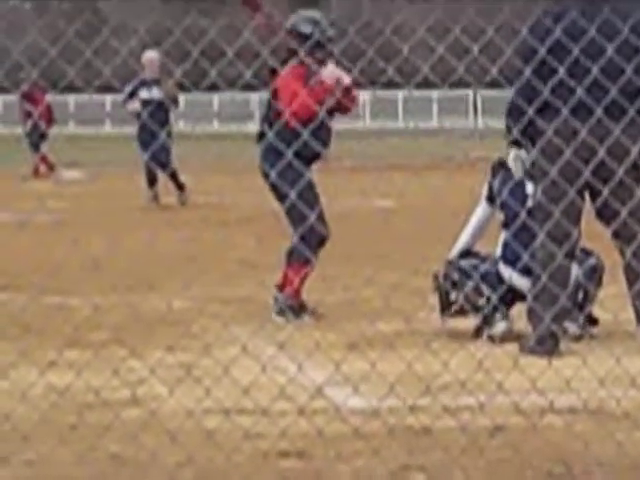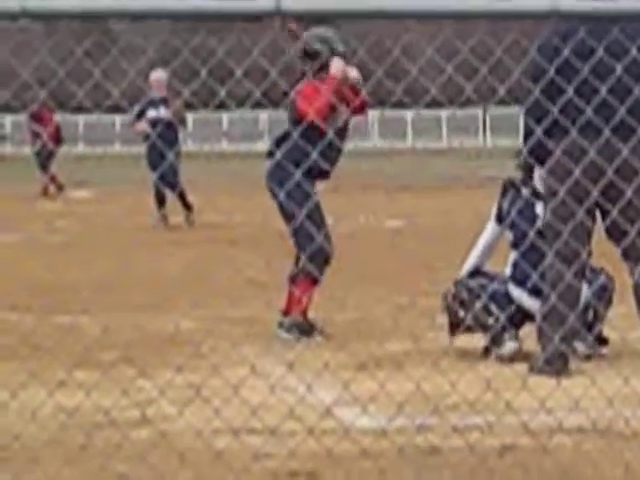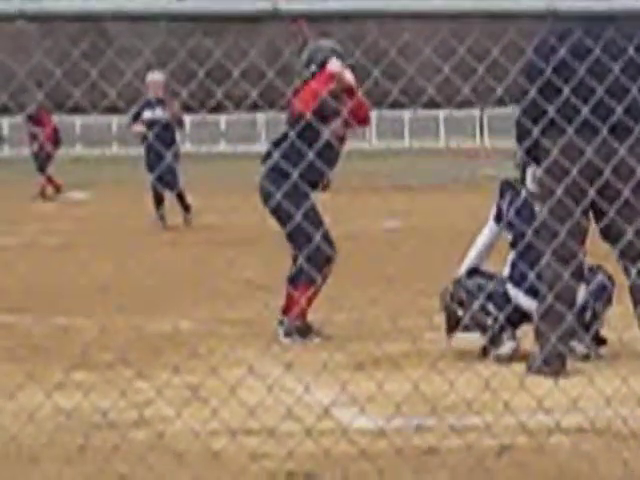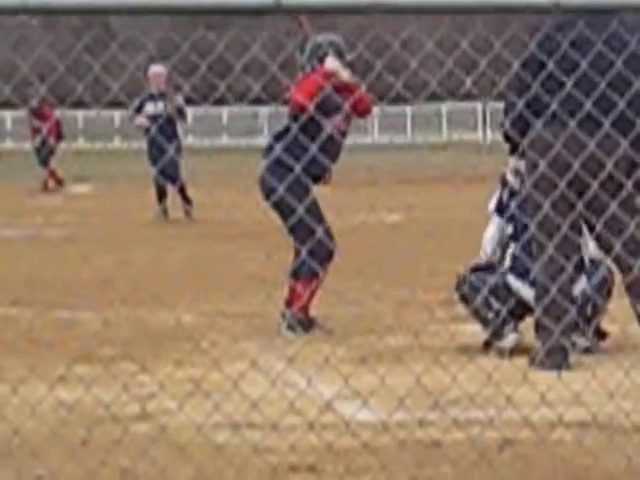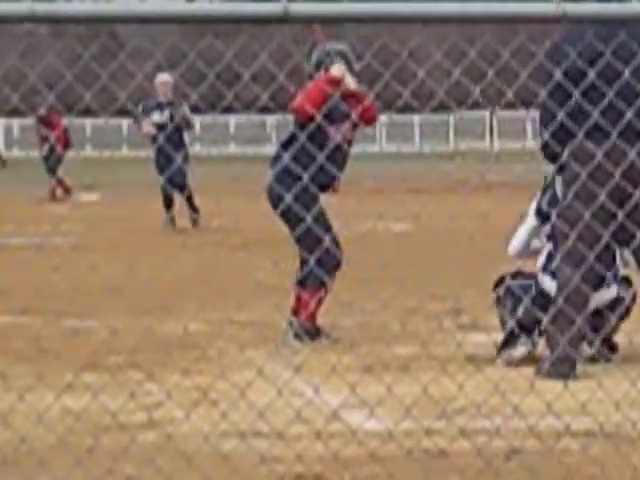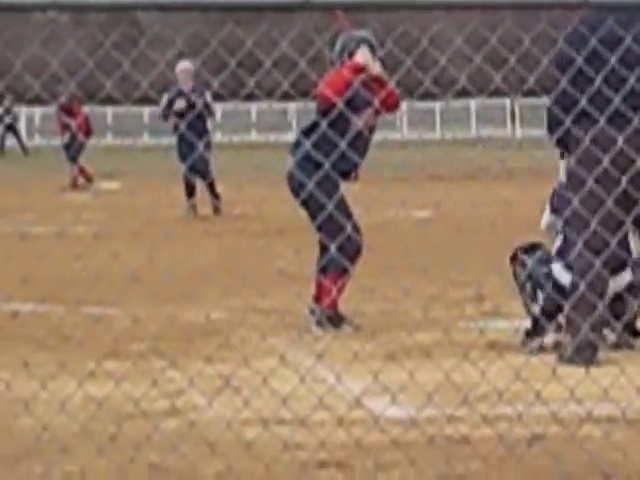
dt=0.5s
person 1, frame 1
left shoulder: (552, 19)
left elbow: (528, 85)
left wrist: (519, 140)
left hip: (561, 134)
left knee: (554, 235)
left ankle: (544, 332)
person 1, frame 2
left shoulder: (558, 40)
left elbow: (538, 106)
left wrist: (538, 159)
left hip: (570, 153)
left knee: (565, 255)
left ankle: (553, 353)
person 1, frame 3
left shoulder: (554, 38)
left elbow: (532, 105)
left wrist: (532, 159)
left hip: (563, 153)
left knee: (559, 255)
left ankle: (550, 353)
person 1, frame 4
left shoulder: (558, 29)
left elbow: (521, 90)
left wrist: (518, 144)
left hip: (554, 145)
left knee: (553, 248)
left ankle: (552, 347)
person 1, frame 5
left shoulder: (573, 42)
left elbow: (556, 110)
left wrist: (561, 159)
left hip: (592, 158)
left knee: (575, 256)
left ankle: (560, 355)
person 1, frame 6
left shoulder: (590, 27)
left elbow: (566, 94)
left wrist: (562, 140)
left hip: (599, 140)
left knee: (588, 241)
left ankle: (580, 342)
person 2, frame 1
left shoulder: (317, 74)
right shoulder: (292, 74)
left elbow: (345, 107)
right elbow: (297, 115)
left wrist: (345, 85)
right wrist: (324, 83)
left hip: (296, 164)
right hip: (282, 163)
left knee: (313, 231)
right knee: (312, 231)
left ankle: (286, 292)
right ankle: (287, 301)
person 2, frame 2
left shoulder: (333, 87)
right shoulder: (309, 88)
left elbow: (359, 107)
right elbow: (316, 115)
left wrist: (353, 83)
right wrist: (334, 79)
left hip: (300, 179)
right hip: (289, 178)
left knee: (312, 248)
right knee: (317, 249)
left ankle: (291, 315)
right ankle: (294, 320)
person 2, frame 3
left shoulder: (337, 99)
right shoulder: (312, 96)
left elbow: (363, 118)
right elbow: (302, 105)
left wrist: (350, 87)
right wrist: (329, 75)
left hip: (295, 187)
right hip: (282, 184)
left knee: (311, 251)
right knee: (320, 252)
left ankle: (291, 316)
right ankle: (294, 322)
person 2, frame 4
left shoulder: (339, 93)
right shoulder: (311, 86)
left elbow: (365, 108)
right elbow: (298, 101)
left wrist: (348, 82)
right wrist: (325, 73)
left hip: (296, 179)
right hip: (283, 177)
left knee: (313, 244)
right knee: (319, 246)
left ankle: (294, 310)
right ankle: (296, 315)
person 2, frame 5
left shoulder: (346, 101)
right shoulder: (317, 94)
left elbow: (370, 117)
right elbow: (300, 108)
left wrist: (354, 91)
right wrist: (330, 80)
left hip: (304, 189)
right hip: (290, 186)
left knee: (317, 253)
right knee: (327, 254)
left ankle: (300, 319)
right ankle: (303, 324)
person 2, frame 6
left shoulder: (368, 88)
right shoulder: (339, 81)
left elbow: (393, 103)
right elbow: (324, 95)
left wrist: (378, 76)
right wrist: (355, 67)
left hip: (323, 176)
right hip: (311, 173)
left knee: (336, 240)
right knee: (347, 241)
left ankle: (321, 304)
right ankle: (325, 311)
person 3, frame 1
left shoulder: (501, 173)
left elbow: (478, 223)
left hip: (513, 279)
right knee: (591, 262)
left ankle: (493, 316)
right ankle: (575, 315)
person 3, frame 2
left shoulder: (510, 192)
left elbow: (486, 243)
left wrist: (460, 280)
left hip: (523, 299)
left knee: (466, 284)
right knee: (602, 279)
left ankle: (502, 335)
right ankle: (584, 335)
person 3, frame 3
left shoulder: (510, 193)
left elbow: (483, 245)
left wrist: (458, 282)
left hip: (522, 301)
left knee: (464, 284)
right knee: (601, 279)
left ankle: (500, 336)
right ankle: (583, 336)
person 3, frame 4
left shoulder: (508, 189)
left elbow: (488, 252)
right elbow: (590, 252)
left hip: (523, 291)
right hip: (571, 293)
left knee: (469, 279)
right knee: (602, 270)
left ankle: (503, 329)
right ankle: (584, 330)
person 3, frame 5
left shoulder: (551, 193)
left elbow: (514, 251)
left hip: (553, 289)
right hip: (599, 294)
left knee: (506, 284)
right knee: (626, 290)
left ankle: (520, 338)
right ankle: (596, 341)
person 3, frame 6
left shoulder: (567, 186)
left elbow: (546, 227)
right hip: (614, 283)
left knee: (523, 256)
left ankle: (544, 328)
right ankle: (618, 328)
person 4, frame 1
left shoulder: (164, 82)
right shoulder: (137, 83)
left elbow: (174, 105)
right elbow: (126, 100)
left wrist: (170, 95)
right wrist: (131, 106)
left hip: (162, 128)
right hip: (145, 128)
left knee: (164, 162)
right knee: (149, 161)
left ankle: (180, 188)
right ankle: (153, 194)
person 4, frame 2
left shoulder: (172, 102)
right shoulder: (146, 104)
left elbow: (182, 124)
right elbow: (135, 123)
left wrist: (177, 113)
right wrist: (140, 127)
left hip: (171, 147)
right hip: (154, 147)
left knee: (172, 181)
right knee: (158, 180)
left ankle: (188, 208)
right ankle: (162, 214)
person 4, frame 3
left shoulder: (169, 103)
right shoulder: (142, 105)
left elbow: (179, 125)
right elbow: (132, 123)
left wrist: (174, 115)
right wrist: (136, 127)
left hip: (169, 148)
right hip: (151, 148)
left knee: (171, 181)
right knee: (156, 180)
left ankle: (186, 209)
right ankle: (160, 215)
person 4, frame 4
left shoulder: (172, 96)
right shoulder: (144, 98)
left elbow: (182, 117)
right elbow: (135, 115)
left wrist: (175, 105)
right wrist: (138, 120)
left hip: (171, 141)
right hip: (154, 141)
left knee: (172, 174)
right knee: (159, 174)
left ankle: (187, 202)
right ankle: (162, 208)
person 4, frame 5
left shoulder: (178, 105)
right shoulder: (149, 105)
left elbow: (189, 126)
right elbow: (139, 118)
left wrist: (181, 117)
right wrist: (144, 126)
left hip: (178, 149)
right hip: (161, 150)
left knee: (180, 181)
right knee: (166, 182)
left ankle: (194, 211)
right ankle: (169, 215)
person 4, frame 6
left shoulder: (201, 92)
right shoulder: (172, 94)
left elbow: (210, 113)
right elbow: (164, 115)
left wrist: (198, 103)
right wrist: (175, 108)
left hip: (201, 136)
right hip: (184, 137)
left knee: (203, 169)
right knee: (188, 170)
left ankle: (215, 198)
right ankle: (191, 203)
